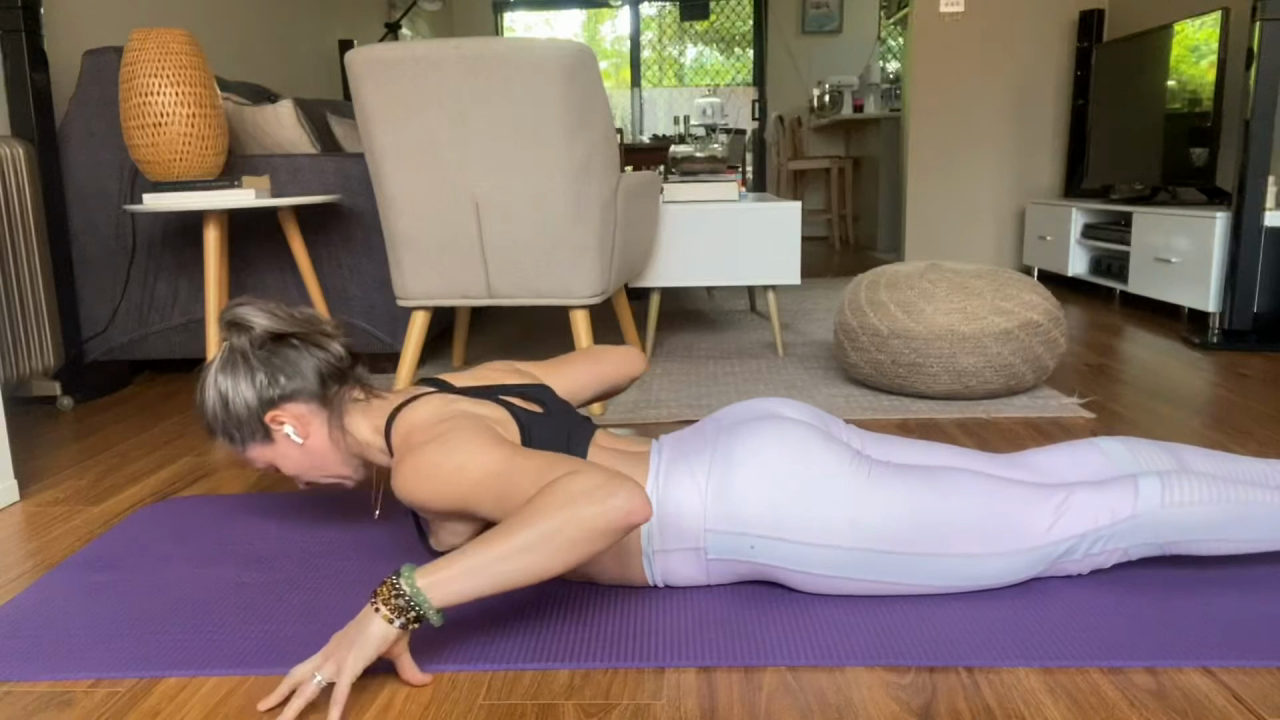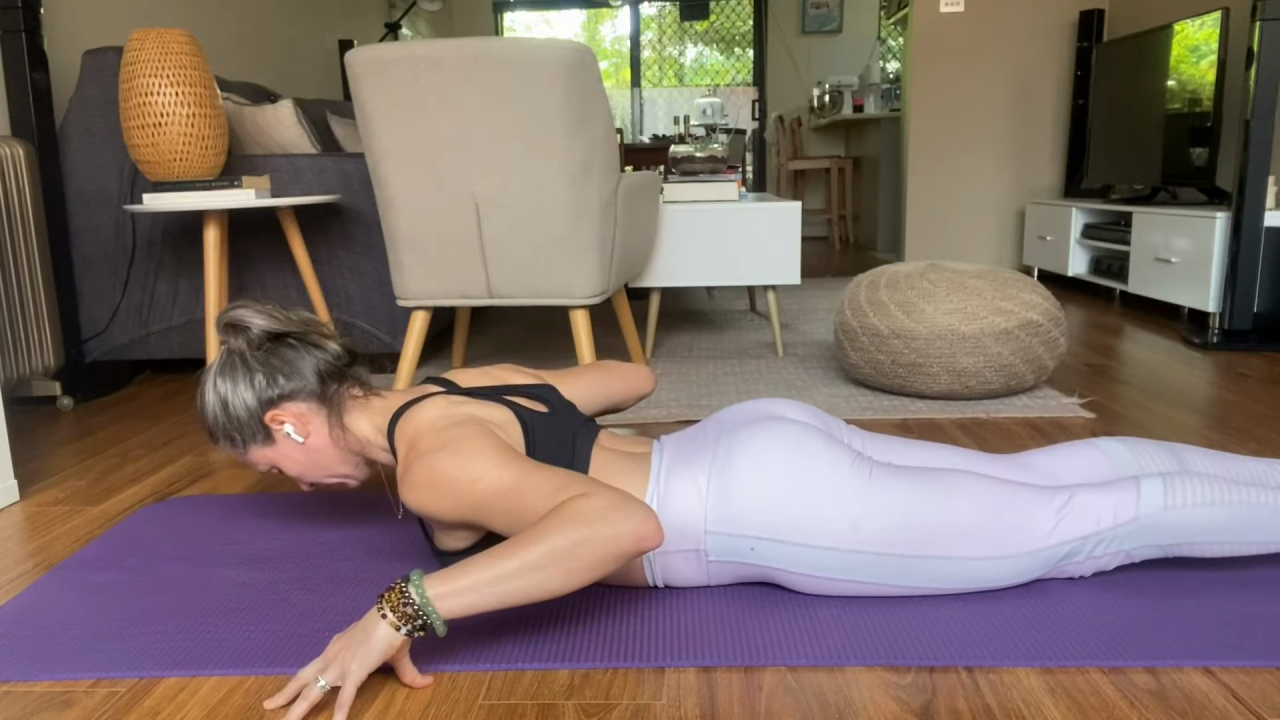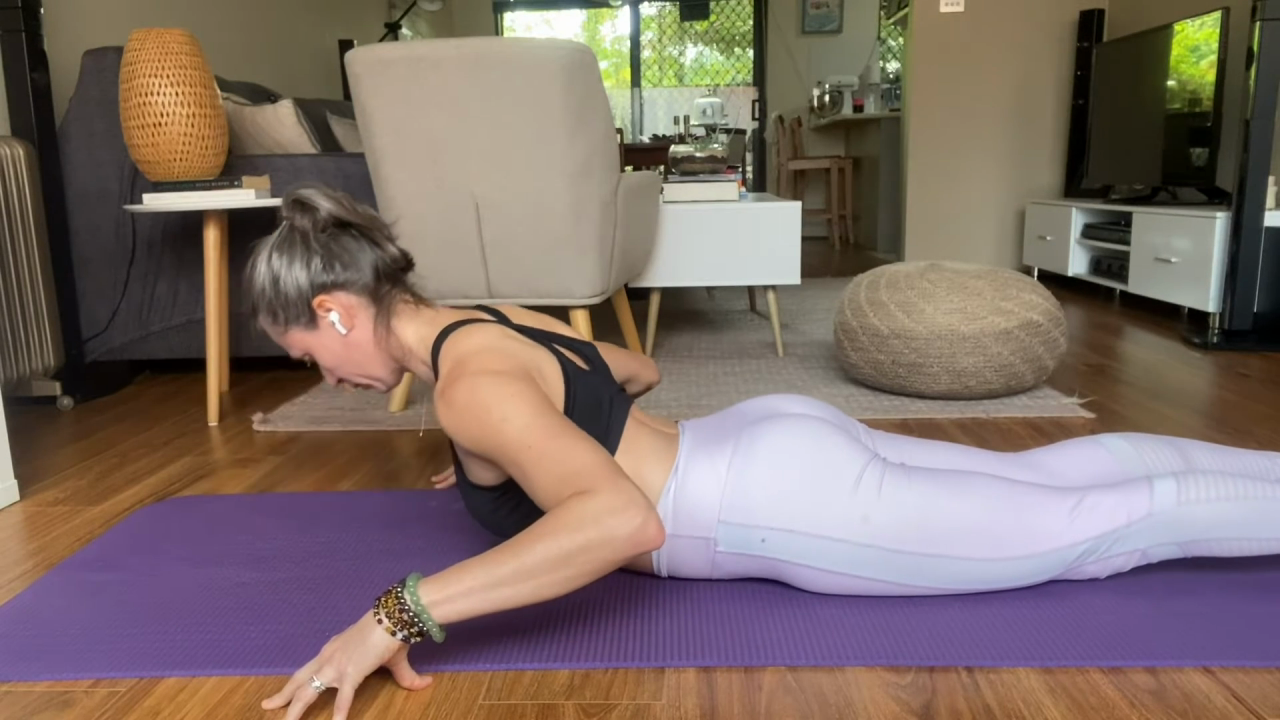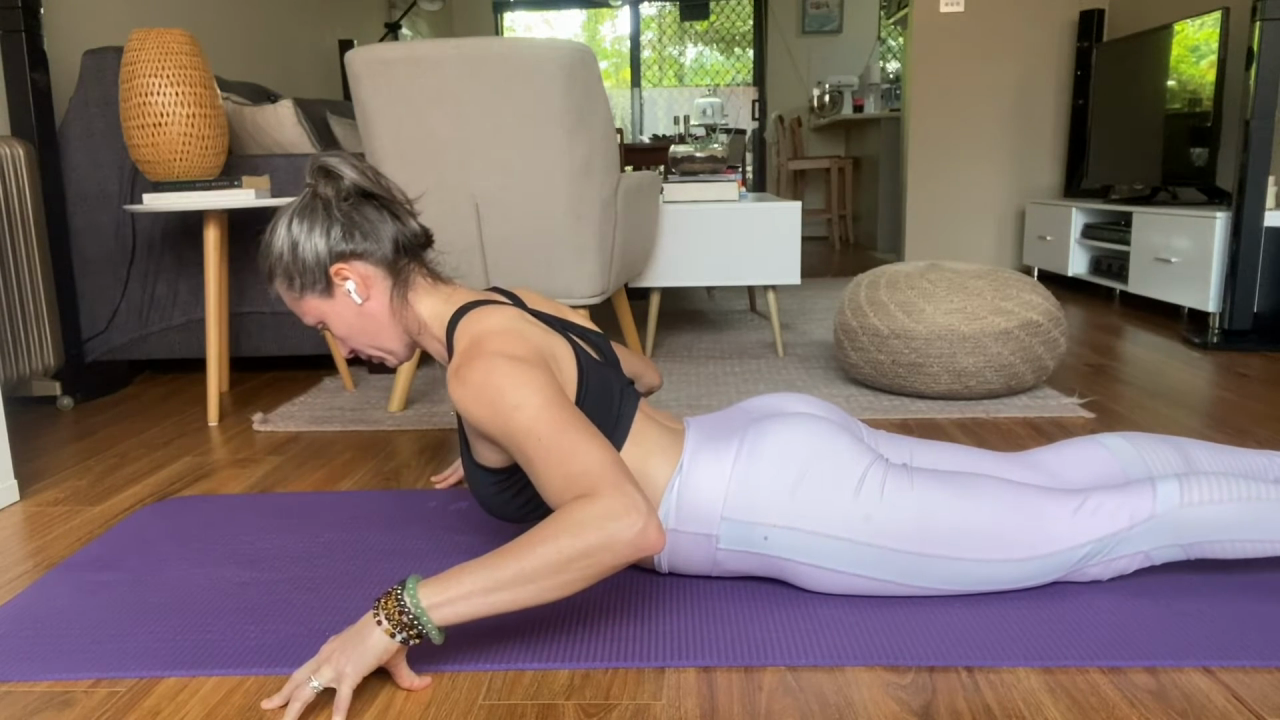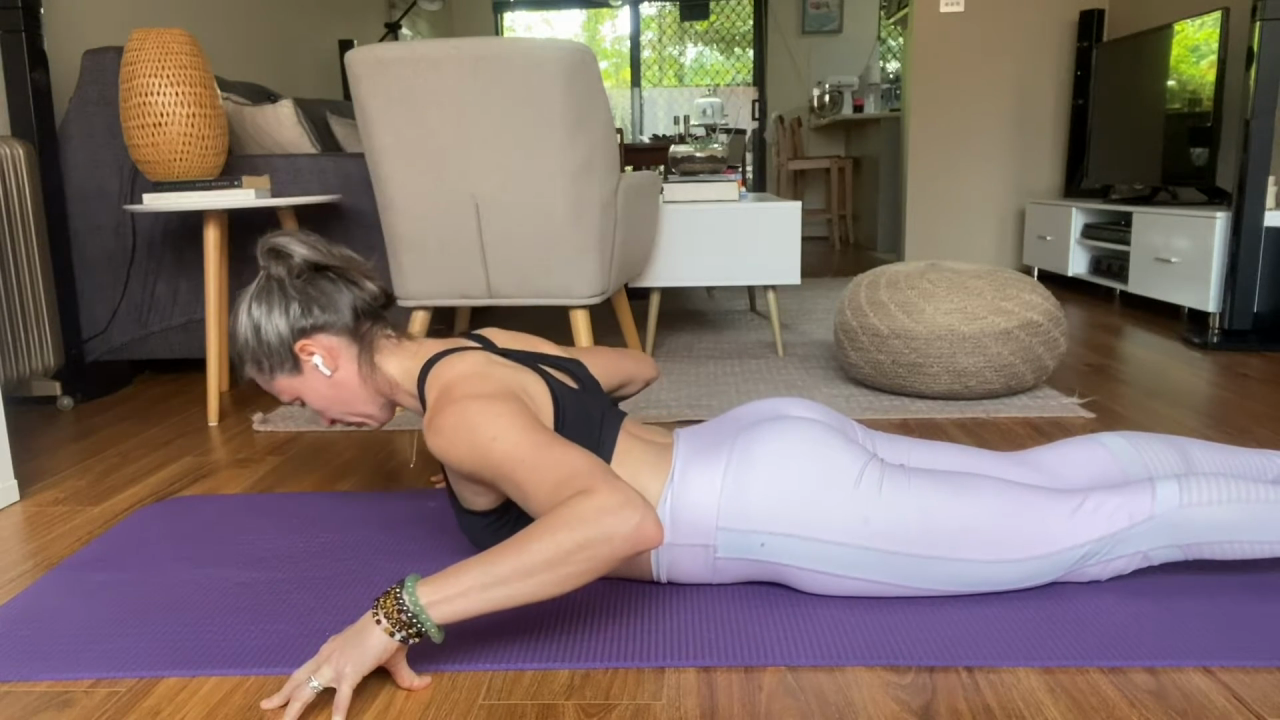
dt=1s
person 1, frame 1
left shoulder: (422, 461)
right shoulder: (461, 387)
left elbow: (613, 499)
right elbow: (625, 359)
left wrist: (397, 600)
left hip: (768, 510)
right hip: (758, 444)
left knee: (1086, 525)
right knee: (1043, 480)
person 1, frame 2
left shoulder: (429, 466)
right shoulder: (461, 389)
left elbow: (624, 525)
right elbow: (633, 375)
left wrist: (402, 606)
left hip: (771, 505)
right hip: (761, 444)
left knee: (1090, 526)
right knee: (1038, 481)
person 1, frame 3
left shoulder: (467, 384)
right shoulder: (498, 326)
left elbow: (626, 518)
left wrist: (400, 612)
left hip: (793, 509)
right hip: (777, 442)
left knee: (1107, 522)
right knee: (1051, 480)
person 1, frame 4
left shoulder: (483, 364)
right shoulder: (509, 309)
left elbow: (624, 524)
left wrist: (399, 612)
right wrist: (512, 448)
left hip: (793, 504)
right hip: (778, 441)
left knee: (1107, 525)
right knee: (1049, 478)
person 1, frame 5
left shoulder: (455, 413)
right shoulder: (486, 350)
left elbow: (623, 522)
left wrist: (397, 613)
left hip: (788, 507)
right hip: (777, 445)
left knee: (1103, 527)
right knee: (1044, 477)
